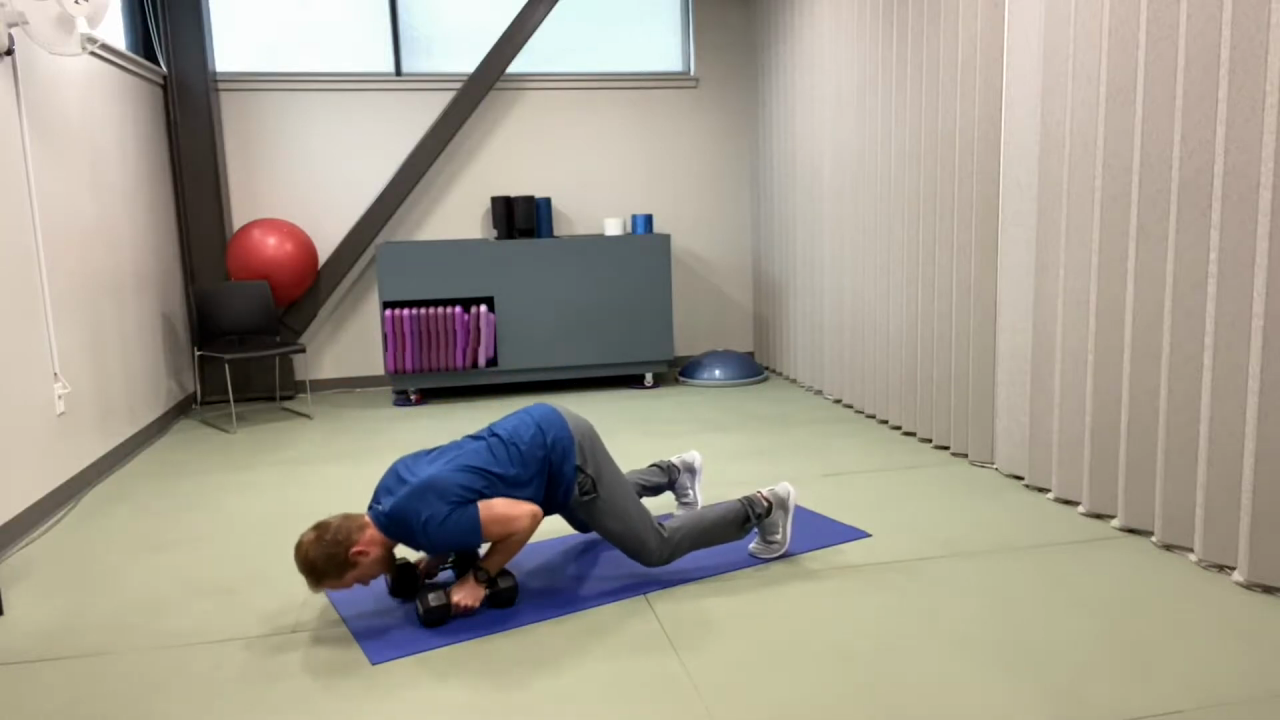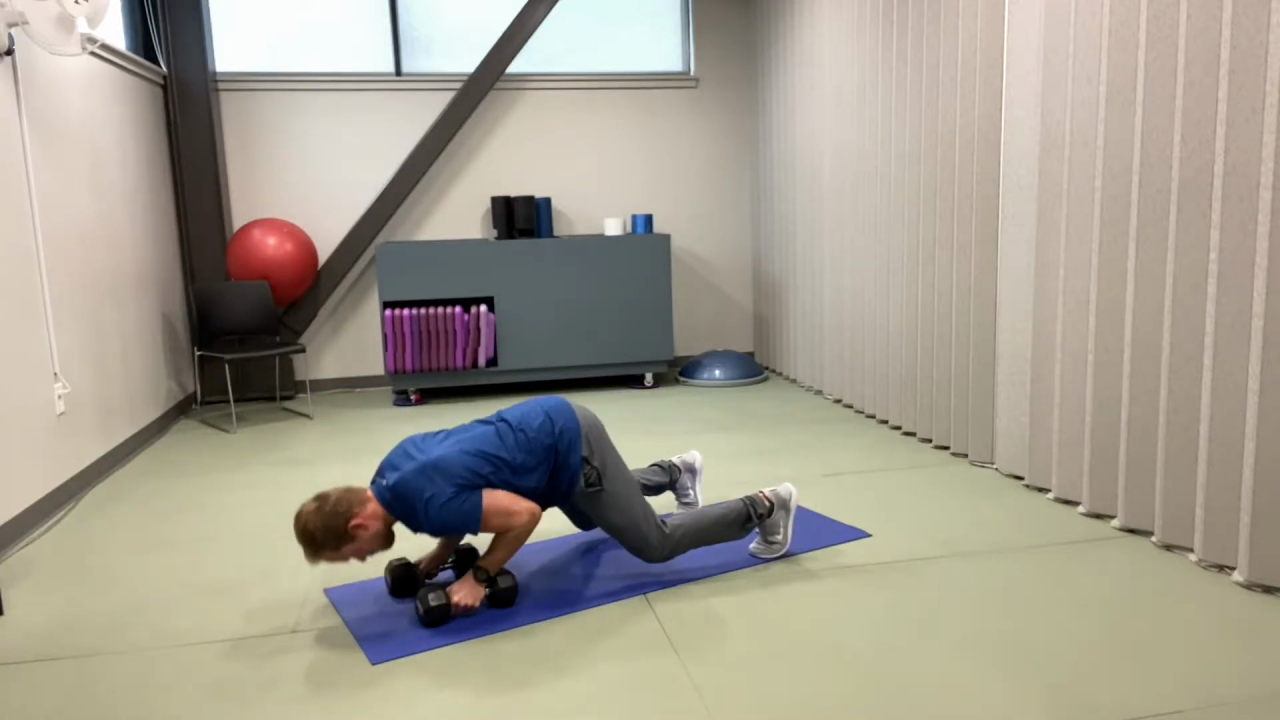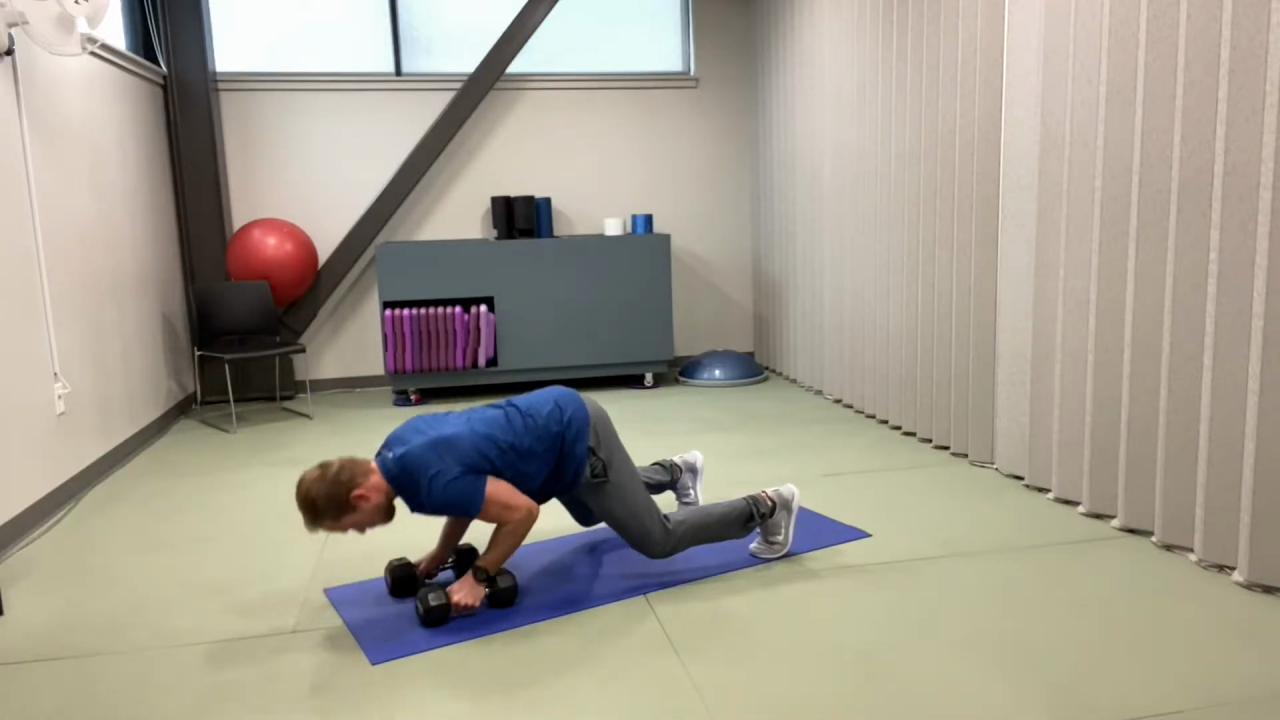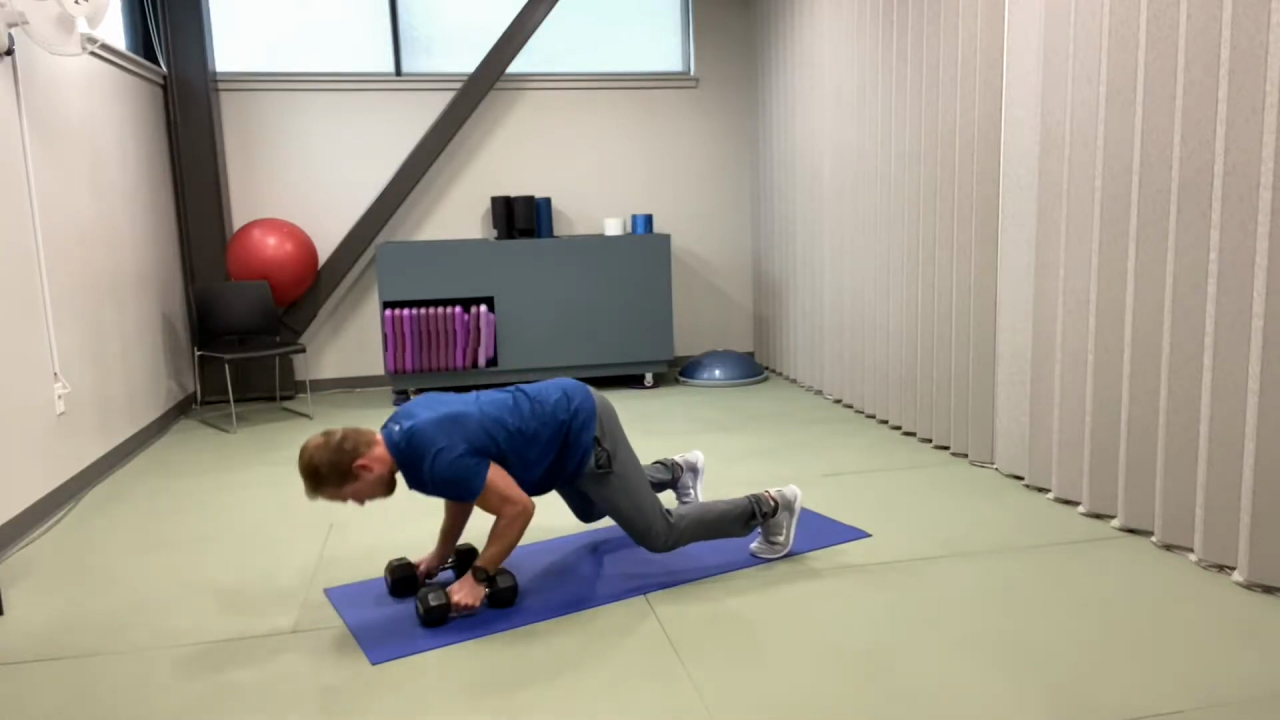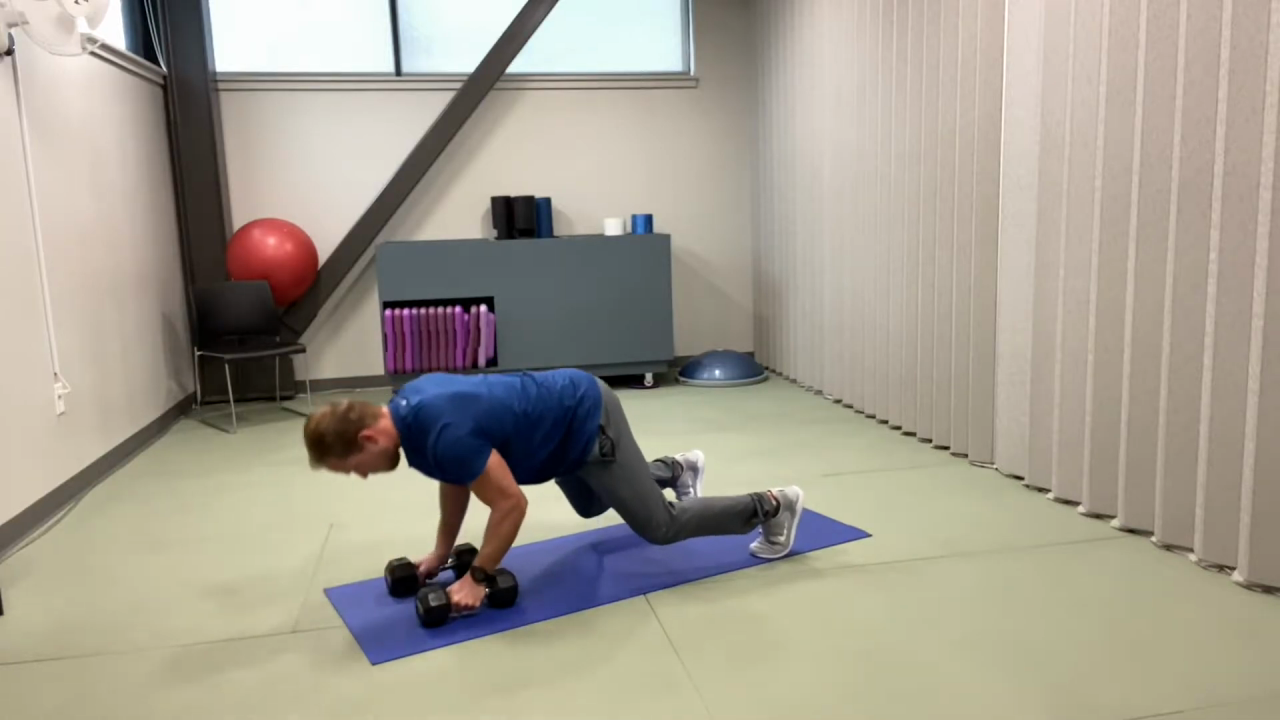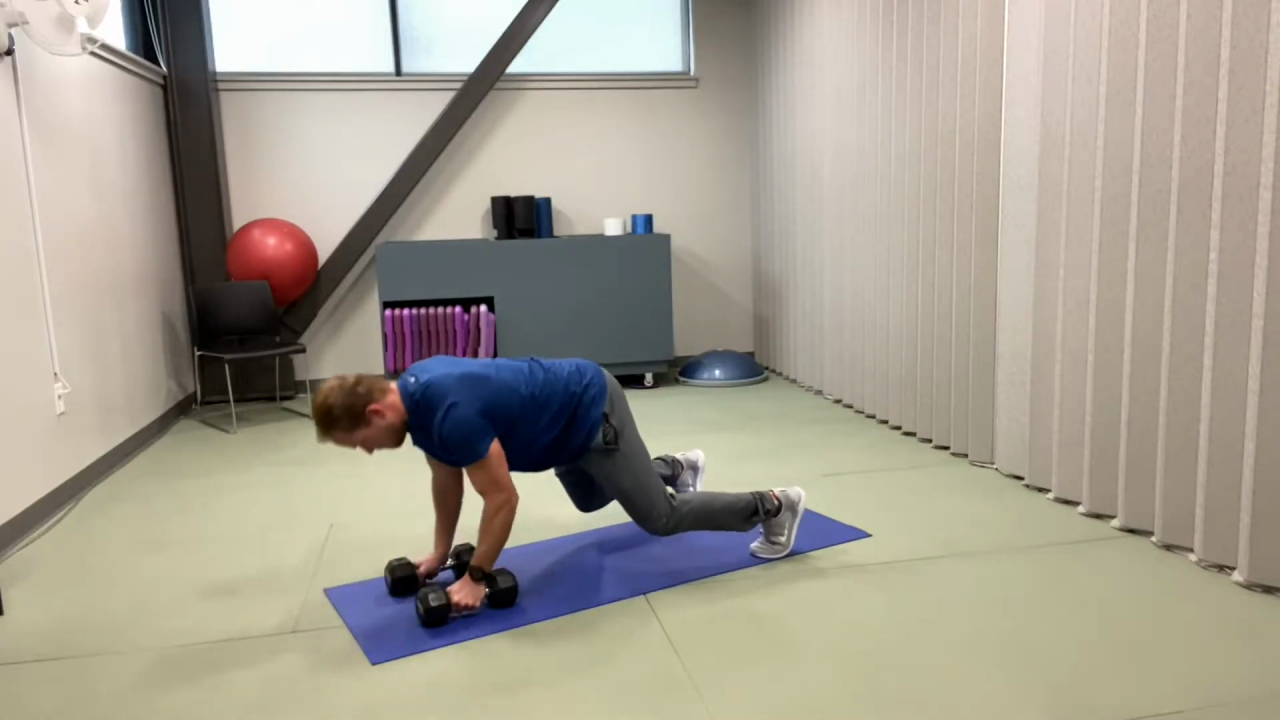
dt=0.1s
person 1, frame 1
left shoulder: (427, 521)
right shoulder: (390, 494)
left elbow: (526, 517)
left wrist: (478, 578)
right wrist: (438, 558)
left hip: (564, 453)
right hip: (544, 429)
left knee: (654, 548)
right knee: (591, 517)
left ankle: (764, 506)
right ankle: (675, 472)
person 1, frame 2
left shoulder: (428, 501)
right shoulder: (390, 476)
left elbow: (526, 514)
left wrist: (478, 578)
right wrist: (440, 556)
left hip: (571, 445)
right hip: (553, 423)
left knee: (655, 544)
right knee: (591, 518)
left ankle: (766, 506)
right ankle: (676, 471)
person 1, frame 3
left shoulder: (434, 479)
right shoulder: (395, 452)
left elbow: (523, 511)
left wrist: (478, 577)
right wrist: (441, 554)
left hip: (576, 437)
right hip: (556, 413)
left knee: (658, 539)
right knee: (591, 514)
left ankle: (768, 506)
right ankle: (676, 471)
person 1, frame 4
left shoulder: (436, 454)
right shoulder: (402, 428)
left elbow: (519, 508)
left wrist: (478, 578)
right wrist: (441, 554)
left hip: (582, 429)
right hip: (563, 415)
left knee: (658, 533)
right knee: (591, 510)
left ankle: (770, 506)
right ankle: (677, 469)
person 1, frame 5
left shoulder: (442, 434)
right shoulder: (407, 407)
left elbow: (511, 503)
right elbow: (458, 478)
left wrist: (477, 578)
right wrist: (441, 553)
left hip: (586, 419)
right hip: (566, 404)
left knee: (659, 524)
right knee: (592, 504)
left ankle: (772, 505)
right ankle: (676, 469)
person 1, frame 6
left shoulder: (451, 412)
right shoulder: (414, 395)
left elbow: (503, 499)
right elbow: (447, 478)
left wrist: (476, 577)
right wrist: (440, 552)
left hip: (592, 409)
right hip: (568, 413)
left knee: (658, 515)
right knee: (591, 499)
left ankle: (774, 505)
right ankle: (676, 467)
